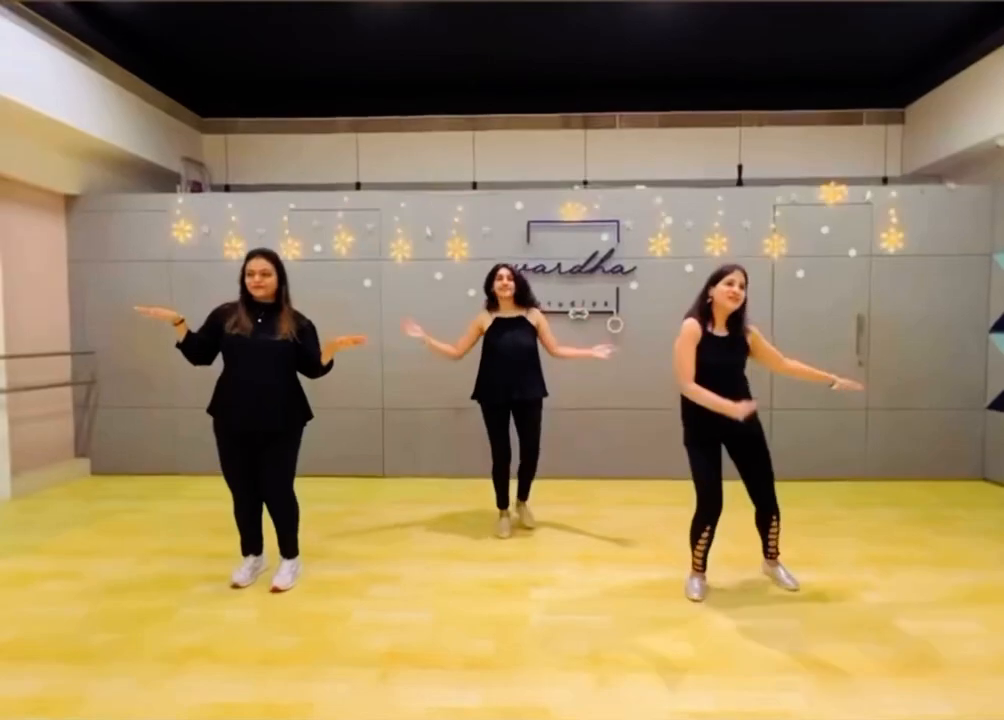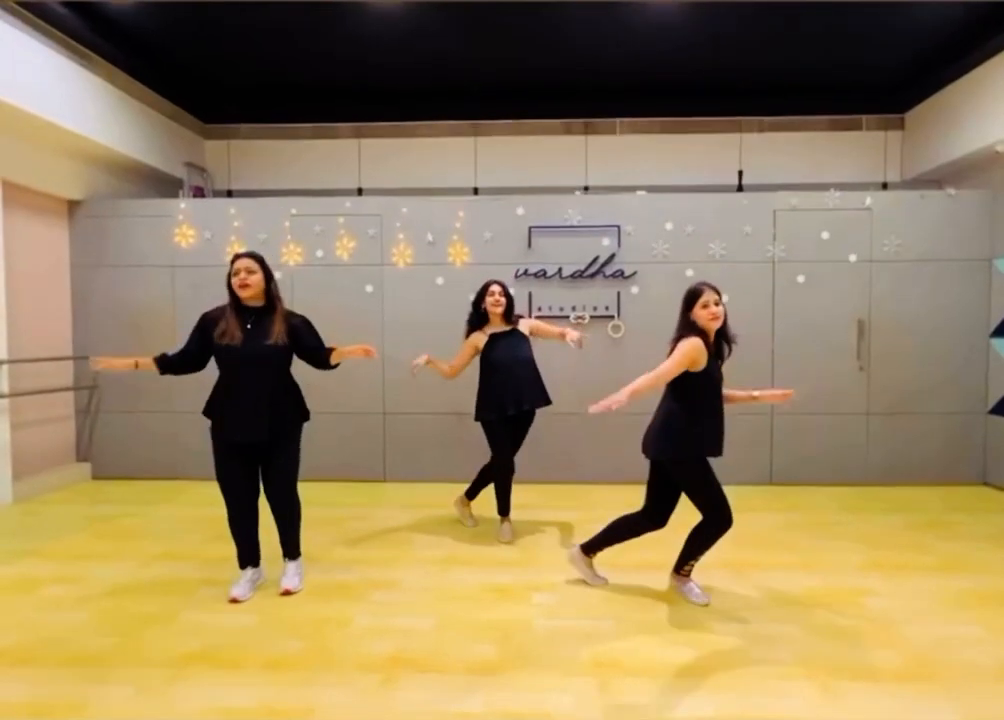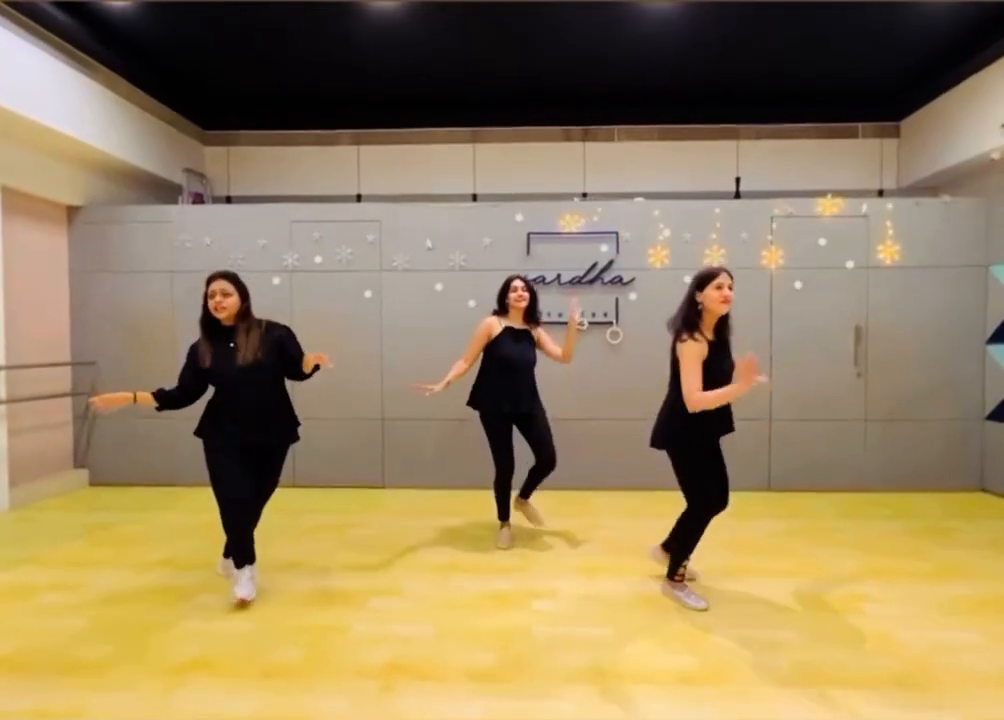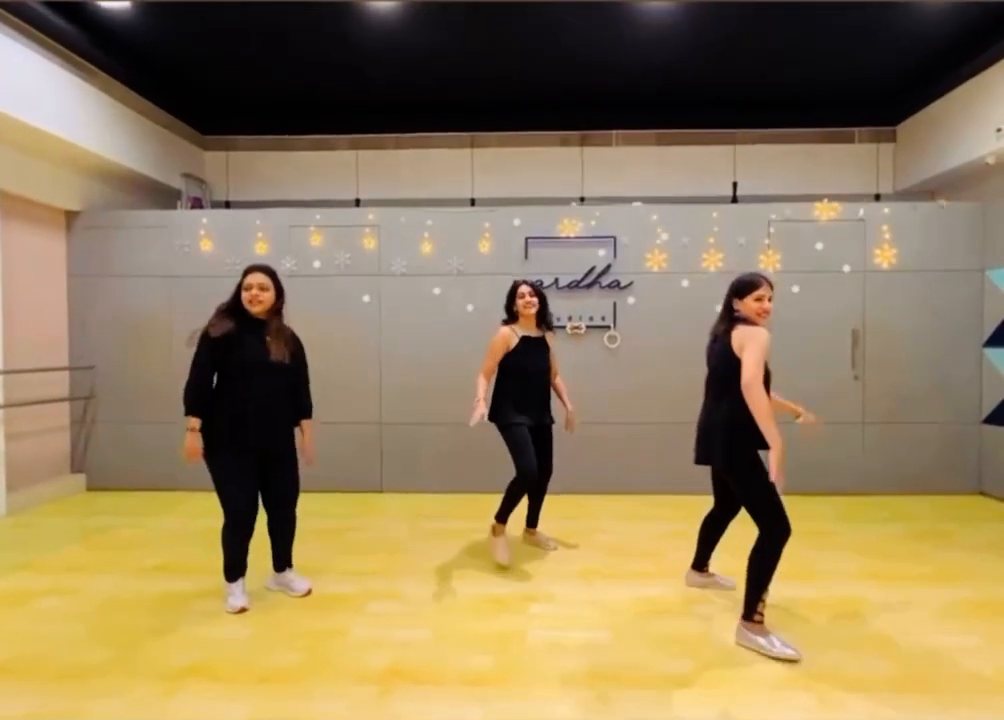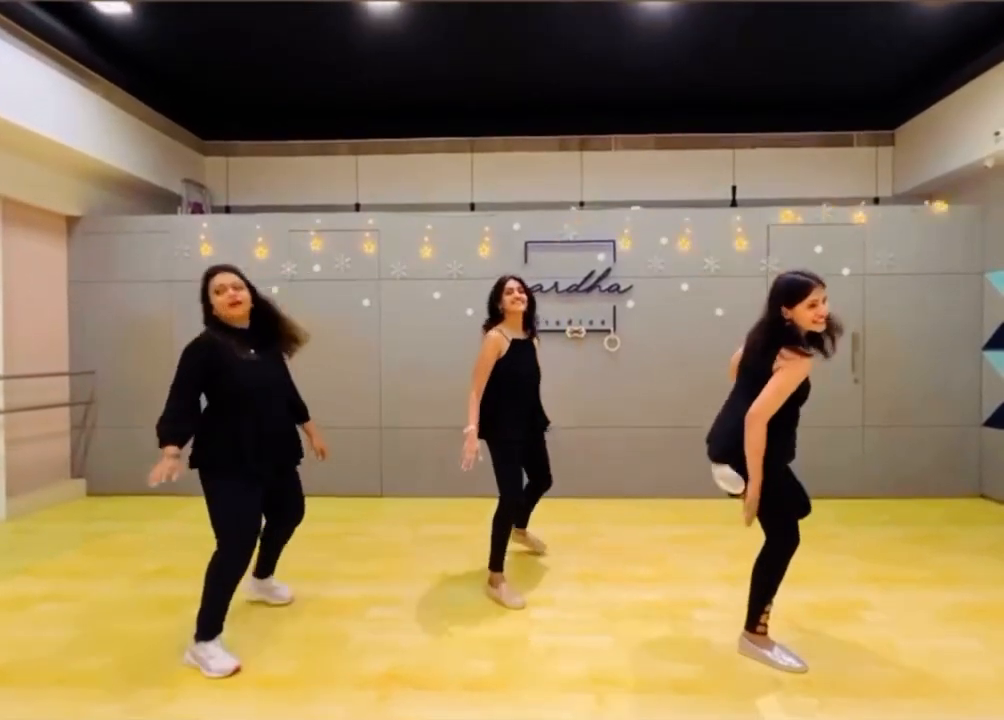
dt=0.4s
person 1, frame 1
left shoulder: (744, 332)
right shoulder: (692, 328)
left elbow: (781, 364)
right elbow: (687, 385)
left wrist: (833, 379)
right wrist: (727, 407)
left hip: (743, 425)
right hip: (702, 428)
left knee: (765, 496)
right knee: (710, 503)
left ankle: (771, 561)
right ankle: (696, 572)
person 1, frame 2
left shoulder: (711, 347)
right shoulder: (693, 346)
left elbow: (713, 393)
right elbow: (656, 377)
left wrist: (758, 396)
right wrist: (621, 395)
left hip: (676, 444)
right hip: (676, 445)
left knee: (654, 516)
right knee: (719, 516)
left ankle: (584, 552)
right ankle: (681, 576)
person 1, frame 3
left shoulder: (717, 333)
right shoulder: (691, 340)
right elbow: (693, 401)
left wrist: (746, 378)
right wrist: (739, 386)
left hip: (703, 432)
right hip: (683, 432)
left knee: (716, 499)
right knee: (701, 505)
left ankle: (669, 550)
right ankle: (674, 580)
person 1, frame 4
left shoulder: (725, 335)
right shoulder: (754, 335)
right elbow: (751, 386)
left wrist: (793, 408)
right wrist: (775, 443)
left hip: (719, 437)
right hip: (734, 439)
left knee: (726, 506)
right knee: (776, 528)
left ankle: (699, 570)
right ankle: (751, 625)
person 1, frame 5
left shoulder: (764, 331)
right shoulder: (797, 356)
left elbow: (735, 367)
right elbow: (757, 417)
right wrist: (755, 483)
left hip: (733, 439)
right hip: (752, 447)
left knee: (797, 505)
right knee: (784, 537)
left ankle: (728, 470)
right ankle: (755, 635)
person 2, frame 1
left shoulder: (296, 323)
right shoulder: (226, 316)
left elbow: (313, 368)
right elbow: (199, 354)
left wrist: (334, 346)
right wrist: (177, 322)
left hip: (281, 422)
right hip: (232, 420)
left knee: (277, 489)
right knee: (243, 491)
left ankle: (289, 559)
right ankle: (252, 557)
person 2, frame 2
left shoulder: (290, 323)
right shoulder: (215, 322)
left elbow: (319, 355)
right elbow: (187, 361)
left wrist: (346, 351)
right wrist: (134, 363)
left hip: (280, 424)
right hip: (230, 425)
left knee: (282, 493)
right knee: (239, 498)
left ankle: (293, 562)
right ankle: (250, 569)
person 2, frame 3
left shoulder: (273, 335)
right shoulder: (203, 349)
left elbow: (296, 370)
right elbow: (183, 394)
left wrist: (311, 361)
right wrist: (129, 398)
left hip: (273, 436)
right hip: (225, 438)
left knee: (255, 501)
right knee: (235, 502)
left ankle: (232, 557)
right ankle: (245, 569)
person 2, frame 4
left shoulder: (289, 340)
right shoulder: (222, 332)
left elbow: (299, 389)
right elbow: (199, 383)
left wrist: (305, 429)
right wrist: (193, 429)
left hip: (277, 439)
right hip: (228, 439)
left knee: (284, 506)
right knee: (240, 511)
left ankle: (282, 572)
right ankle: (234, 581)
person 2, frame 5
left shoulder: (269, 341)
right shoulder: (205, 349)
left elbow: (287, 392)
right elbow: (181, 404)
left wrist: (311, 431)
right wrist: (171, 452)
left hip: (276, 454)
right hip: (228, 461)
left knee: (289, 515)
right knee: (237, 543)
left ankle: (262, 580)
right ankle: (204, 642)
person 3, frame 1
left shoulder: (533, 315)
right shoulder: (484, 318)
left elbow: (556, 349)
right elbow: (457, 351)
left wrist: (591, 352)
right wrist: (424, 337)
left hip: (528, 394)
right hip: (493, 396)
left knee: (530, 453)
right knee: (500, 454)
left ankle: (522, 503)
right ankle: (503, 512)
person 3, frame 2
left shoulder: (524, 325)
right shoulder: (478, 337)
left elbow: (559, 332)
right elbow: (451, 371)
left wrist: (570, 333)
right wrist: (429, 360)
left hip: (524, 407)
right hip: (494, 410)
left knee: (502, 462)
right knee: (504, 464)
left ankle: (465, 499)
right ankle: (504, 519)
person 3, frame 3
left shoulder: (534, 331)
right shoulder: (491, 324)
left elbow: (564, 356)
right elbow: (466, 361)
left wrist: (573, 324)
right wrist: (443, 383)
left hip: (527, 404)
right hip: (494, 405)
left knee: (548, 459)
right knee: (504, 466)
left ankle: (523, 499)
right ankle: (504, 524)
person 3, frame 4
left shoulder: (545, 335)
right shoulder: (506, 334)
left elbow: (554, 375)
right elbow: (485, 374)
left wrist: (567, 405)
right wrist: (480, 402)
left hip: (540, 415)
right hip: (512, 414)
left knee: (544, 473)
right knee: (528, 472)
left ankle: (531, 530)
right ankle: (498, 526)
person 3, frame 5
left shoulder: (530, 336)
right shoulder: (495, 337)
right elbow: (476, 388)
left wrist: (541, 416)
right wrist: (471, 430)
left hip: (530, 424)
right hip: (502, 428)
left knee: (542, 480)
right knee: (511, 497)
left ankle: (520, 530)
right ankle: (495, 578)
